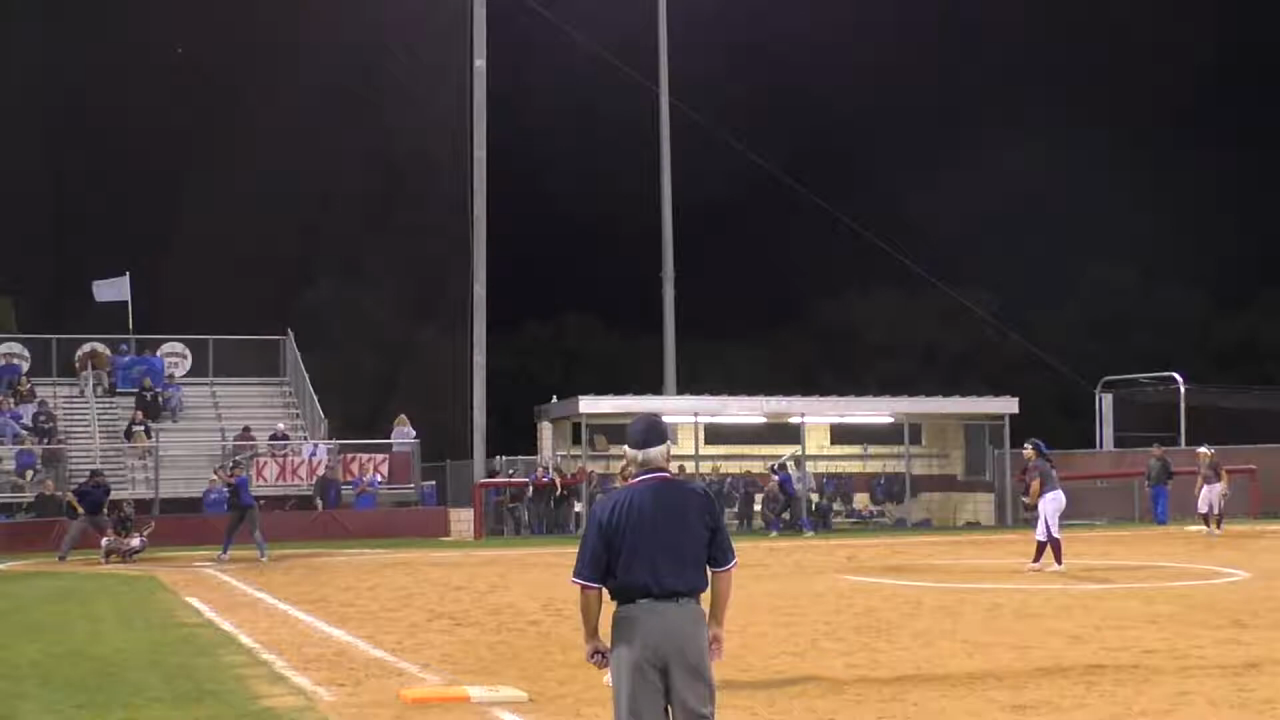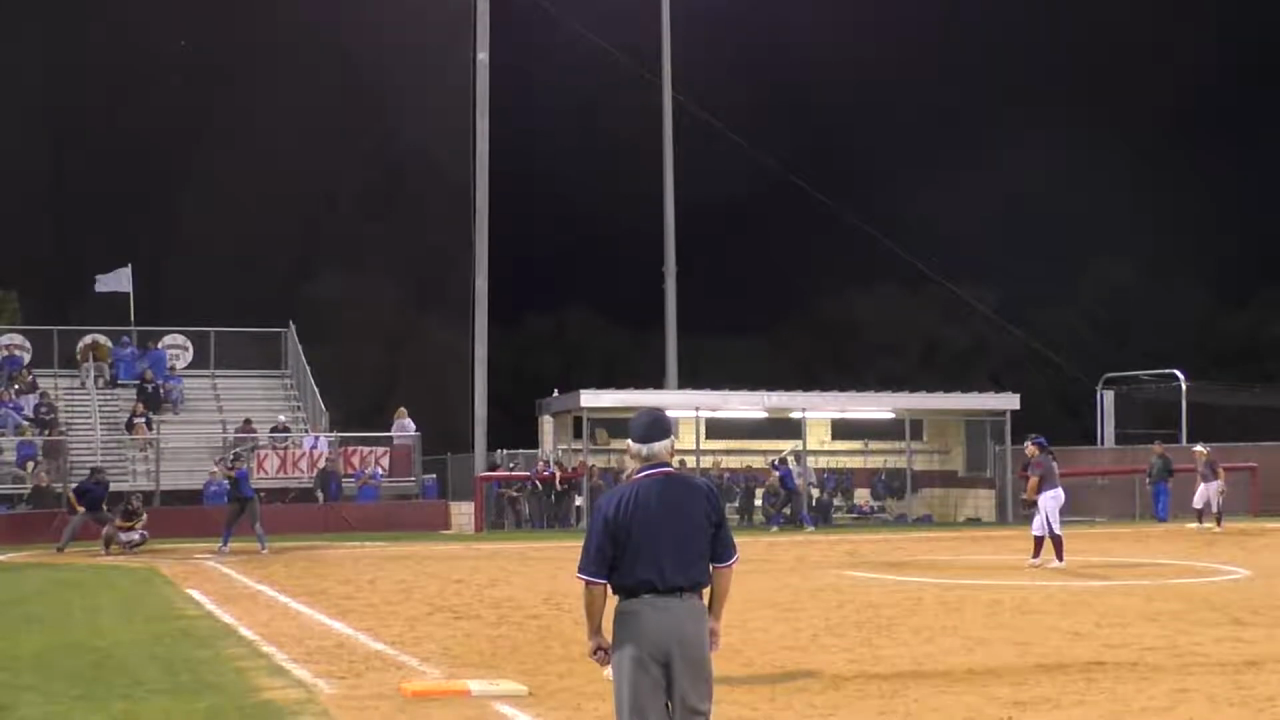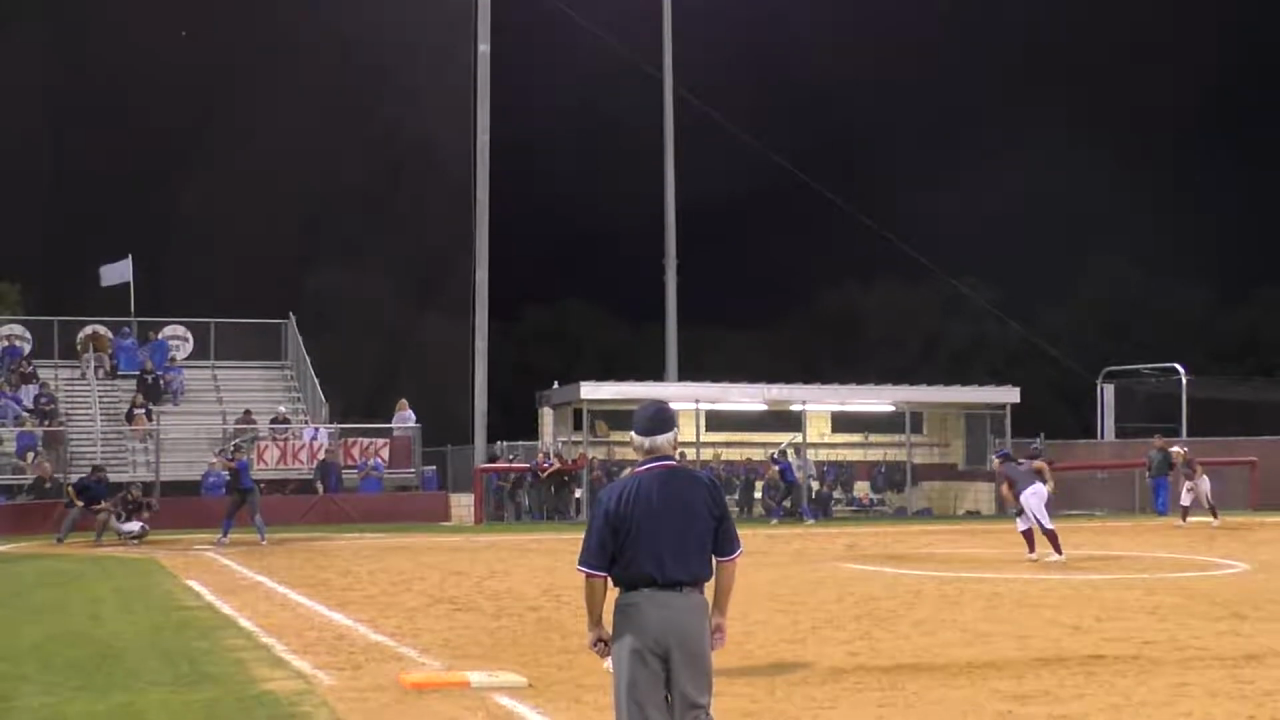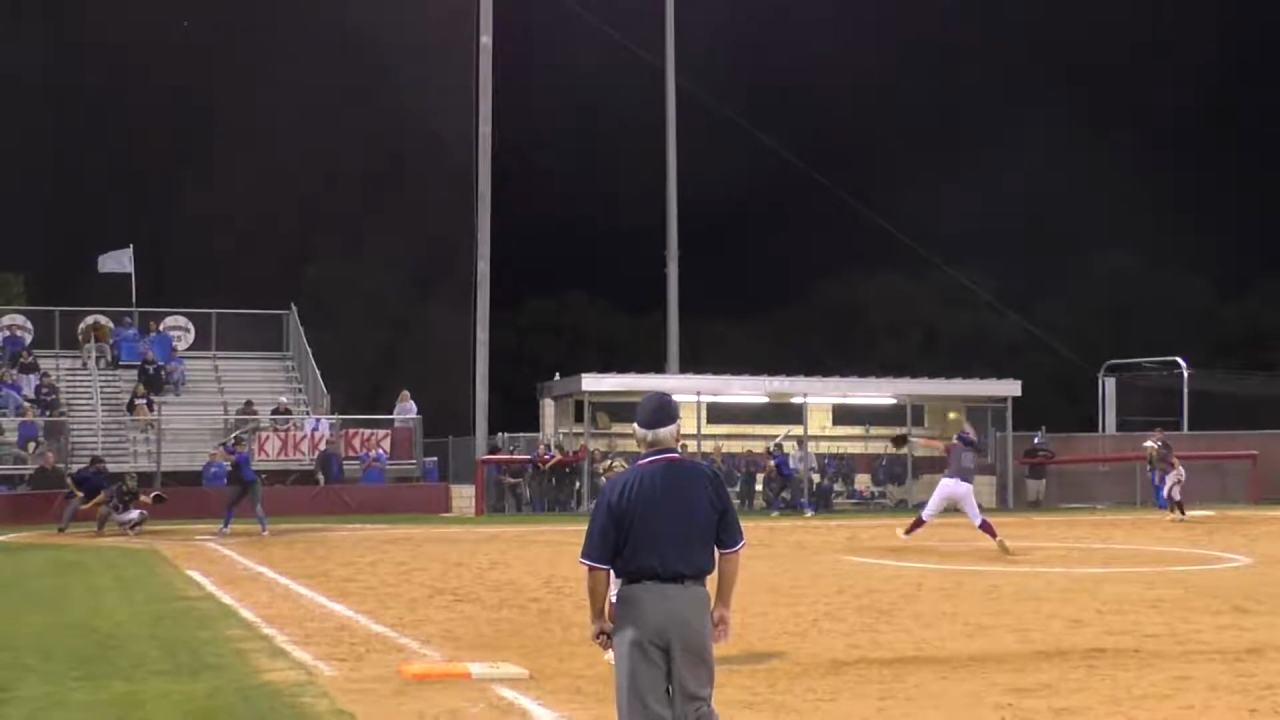
dt=0.4s
person 1, frame 1
left shoulder: (608, 507)
right shoulder: (700, 498)
left elbow: (589, 585)
right elbow: (722, 569)
left wrist: (591, 637)
right wrist: (716, 623)
left hip: (635, 623)
right hip: (688, 618)
person 1, frame 2
left shoulder: (613, 502)
right shoulder: (704, 493)
left elbow: (595, 580)
right elbow: (723, 564)
left wrist: (594, 634)
right wrist: (713, 617)
left hip: (637, 618)
right hip: (690, 614)
person 1, frame 3
left shoulder: (615, 495)
right shoulder: (706, 487)
left elbow: (595, 573)
right elbow: (727, 558)
left wrist: (595, 625)
right wrist: (719, 612)
left hip: (638, 612)
right hip: (691, 609)
person 1, frame 4
left shoulder: (618, 487)
right shoulder: (708, 479)
left elbow: (598, 566)
right elbow: (730, 550)
left wrist: (598, 618)
right wrist: (722, 604)
left hip: (639, 605)
right hip: (693, 602)
